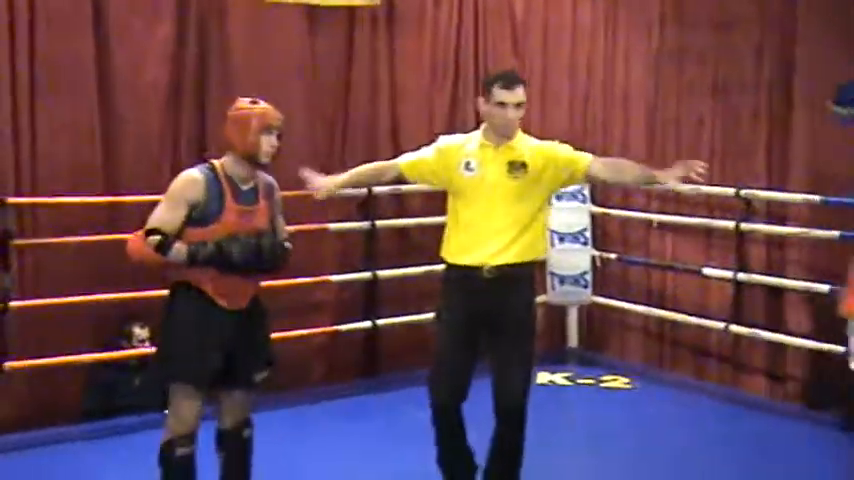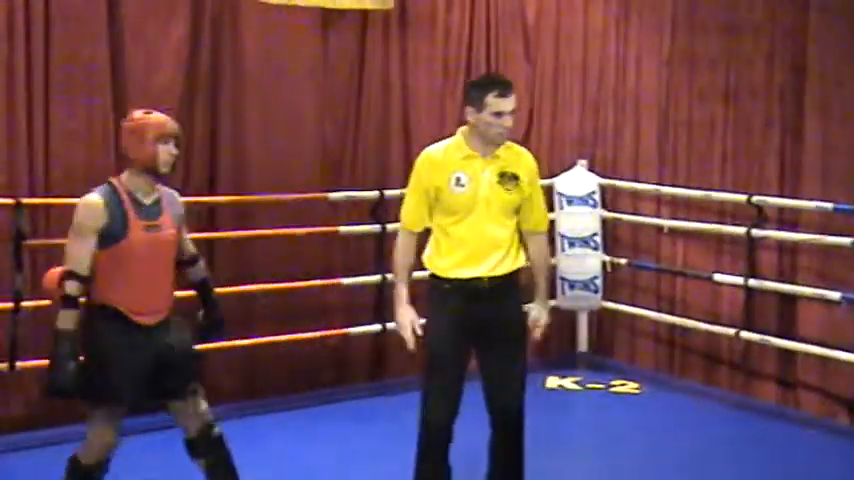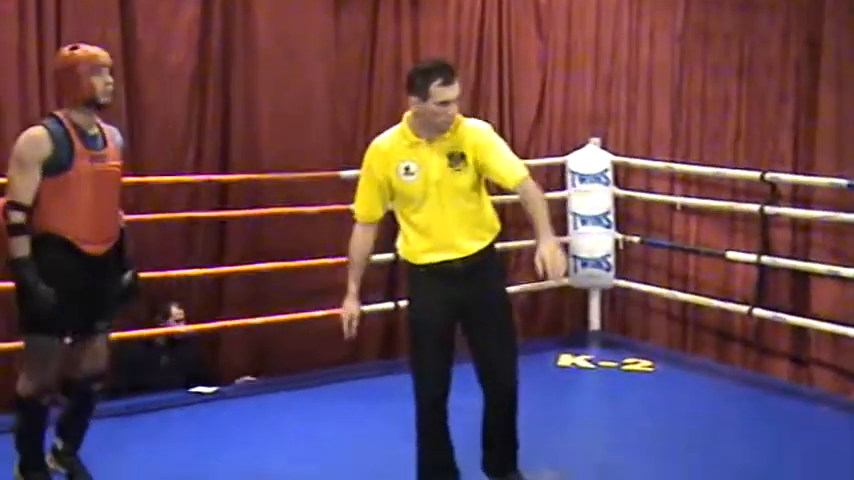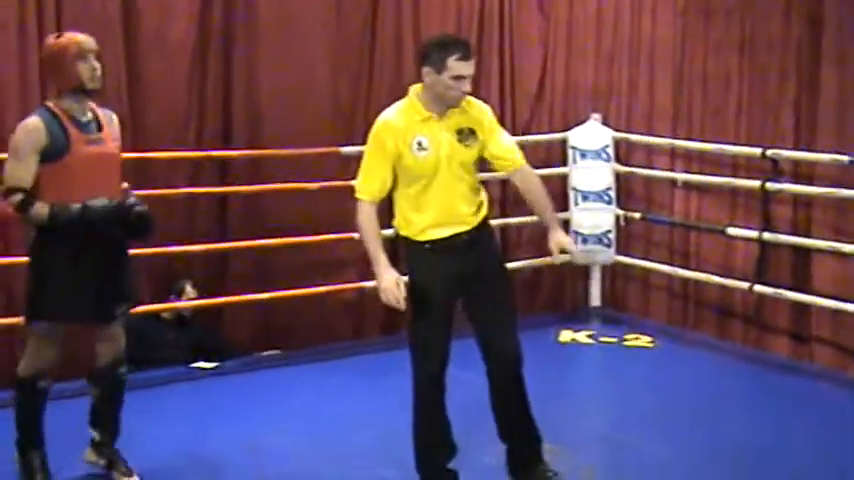
dt=0.7s
person 1, frame 1
left shoulder: (544, 155)
right shoulder: (451, 150)
left elbow: (602, 167)
right elbow: (391, 169)
left wrist: (658, 175)
right wrist: (334, 183)
left hip: (513, 285)
right hip: (461, 282)
left knee: (511, 398)
right knee: (444, 391)
person 1, frame 2
left shoulder: (522, 163)
right shoulder: (434, 160)
left elbow: (535, 233)
right elbow: (408, 233)
left wrist: (540, 300)
right wrist: (402, 300)
left hip: (503, 294)
right hip: (450, 294)
left knee: (508, 407)
right knee: (438, 409)
person 1, frame 3
left shoulder: (477, 134)
right shoulder: (383, 152)
left elbow: (523, 185)
right elbow: (365, 225)
left wrist: (547, 236)
right wrist: (353, 291)
left hip: (482, 270)
right hip: (428, 279)
left knee: (502, 377)
right knee: (432, 390)
person 1, frame 4
left shoulder: (478, 114)
right shoulder: (391, 125)
left elbow: (519, 170)
right elbow: (366, 201)
left wrist: (552, 227)
right wrist: (382, 267)
left hip: (478, 244)
right hip: (427, 255)
left knee: (506, 355)
right knee: (430, 367)
person 2, frame 1
left shoulder: (268, 187)
right shoulder: (195, 182)
left elbow: (282, 243)
right elbow: (146, 243)
left wrist: (272, 254)
right wrist: (213, 253)
left hip: (244, 312)
right hip: (195, 310)
left knee: (237, 417)
right knee: (184, 422)
person 2, frame 2
left shoulder: (171, 202)
right shoulder: (98, 206)
left elbow: (188, 257)
right elbow: (73, 282)
left wrist: (211, 304)
right wrist: (64, 350)
left hip: (162, 328)
right hip: (114, 331)
left knee: (199, 422)
right knee: (101, 443)
person 2, frame 3
left shoulder: (112, 138)
right shoulder: (40, 140)
left wrist: (125, 260)
left hip: (100, 263)
right hip: (55, 263)
left knee: (92, 363)
right knee: (41, 370)
person 2, frame 4
left shoulder: (108, 120)
right shoulder: (37, 128)
left wrist: (133, 208)
right wrist: (72, 215)
left hip: (106, 248)
right hip: (60, 249)
left knee: (112, 348)
right knee: (41, 353)
left ankle: (103, 443)
